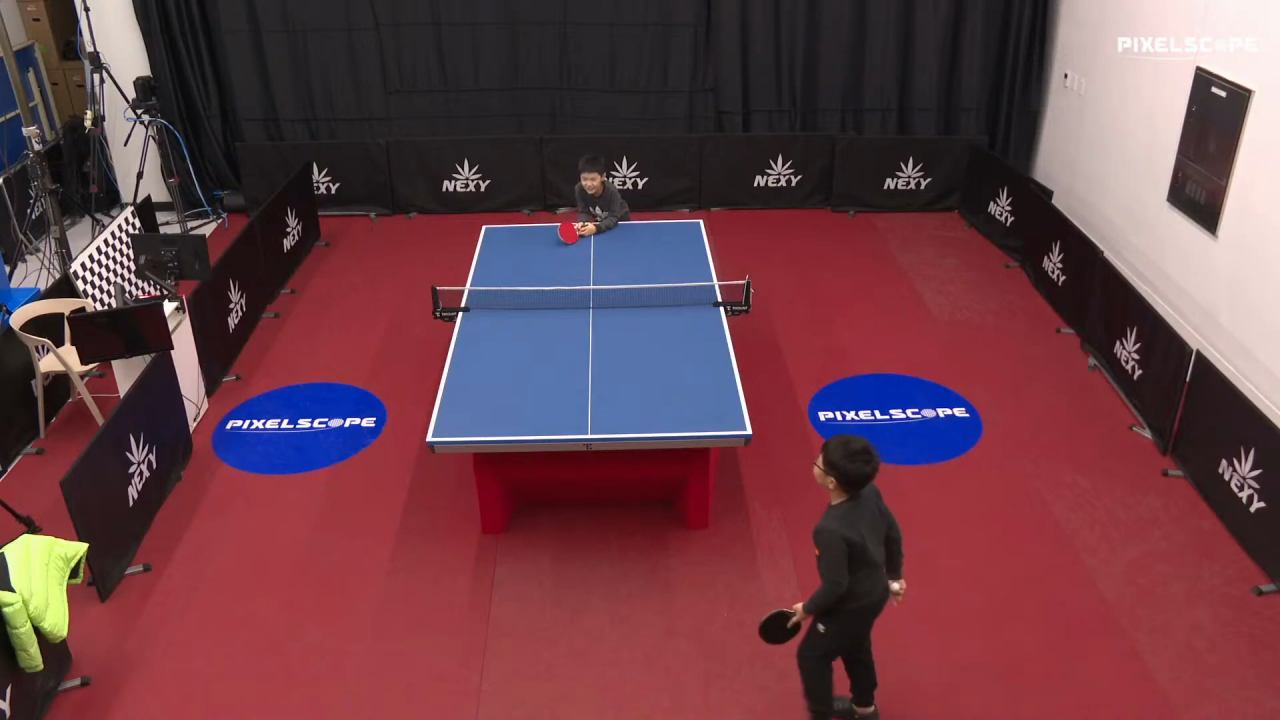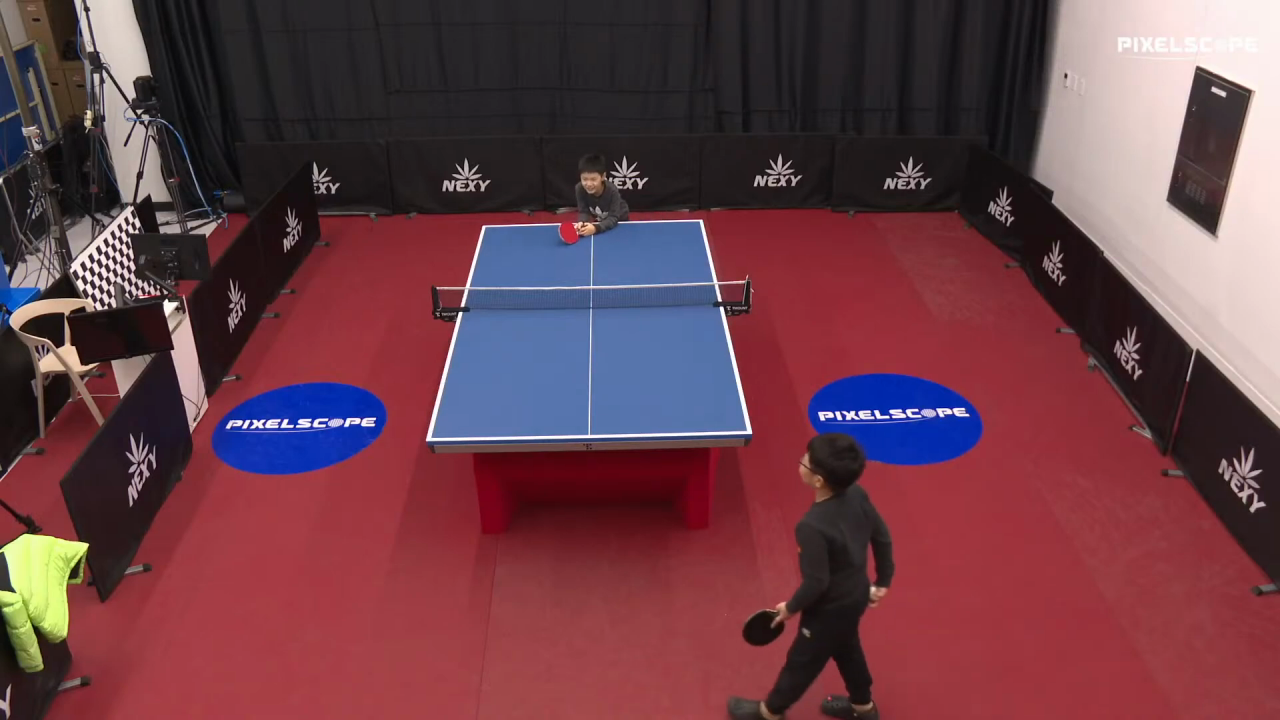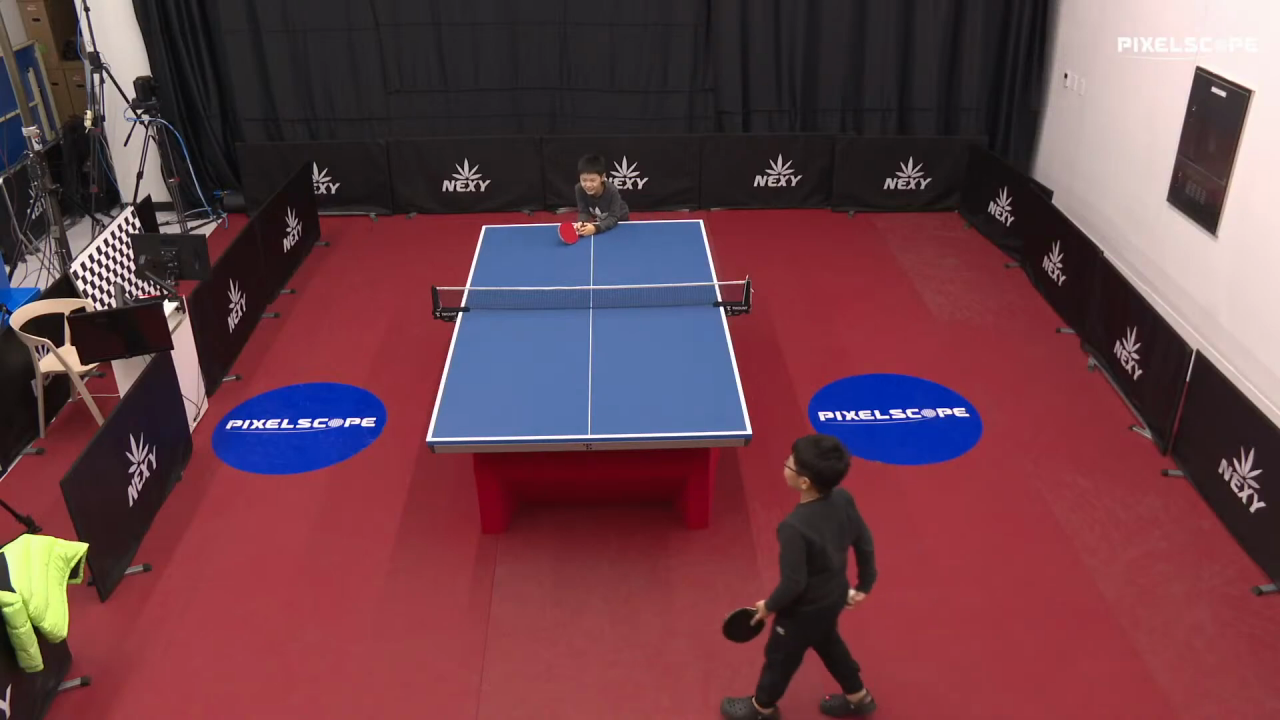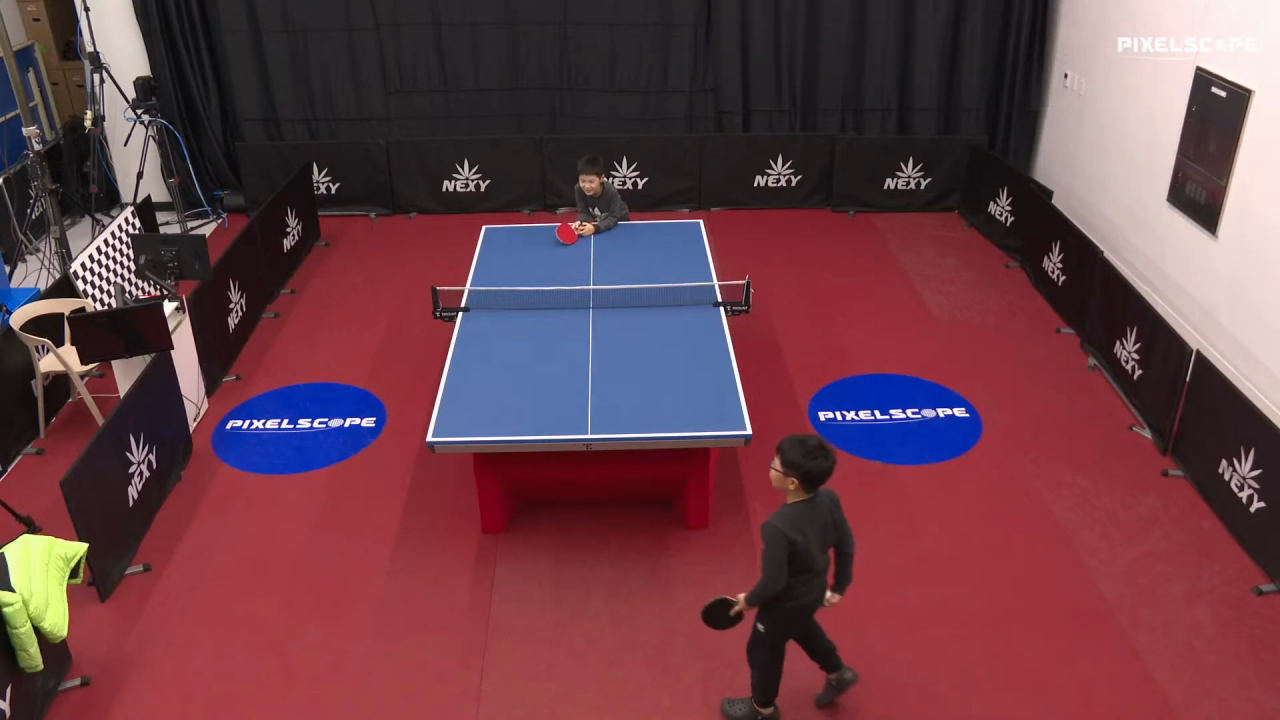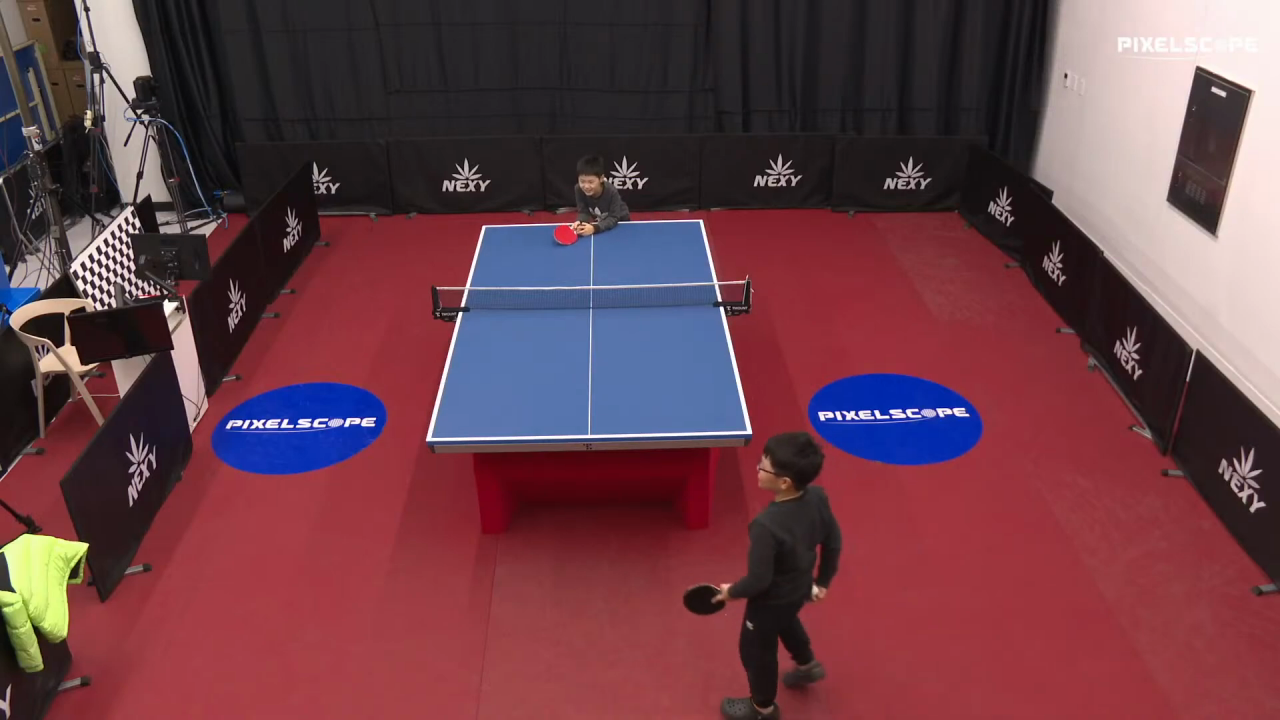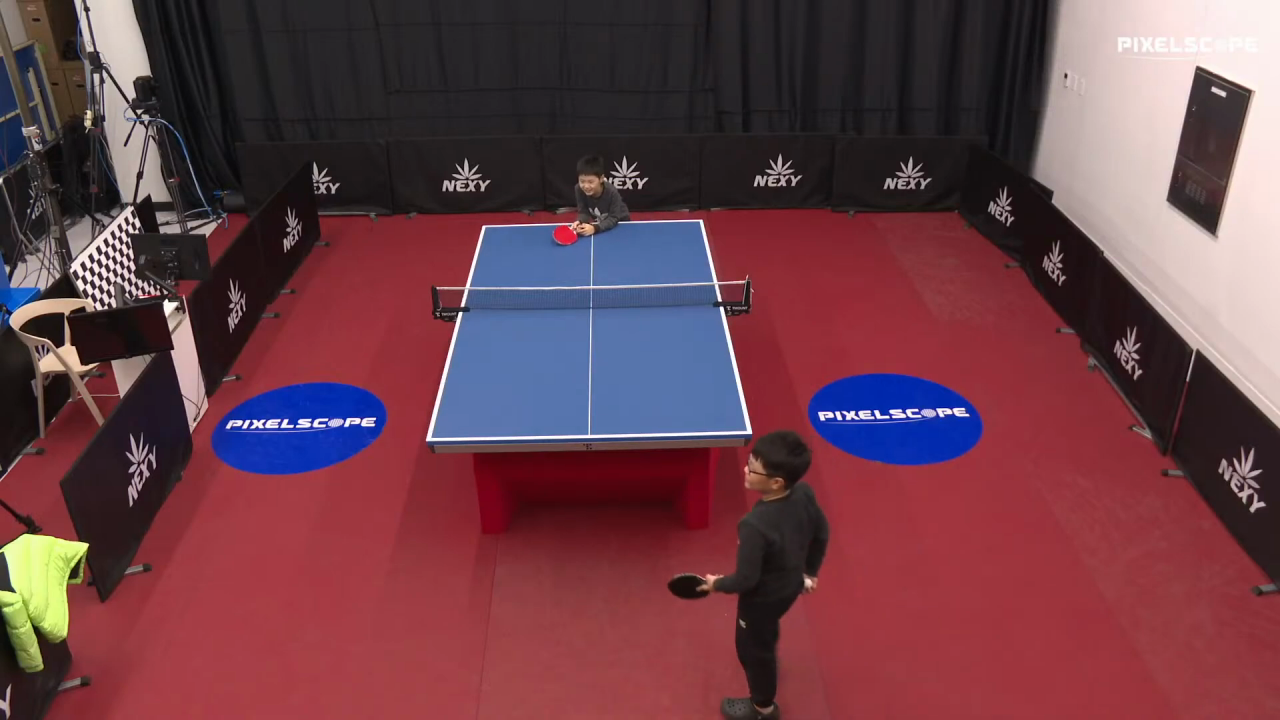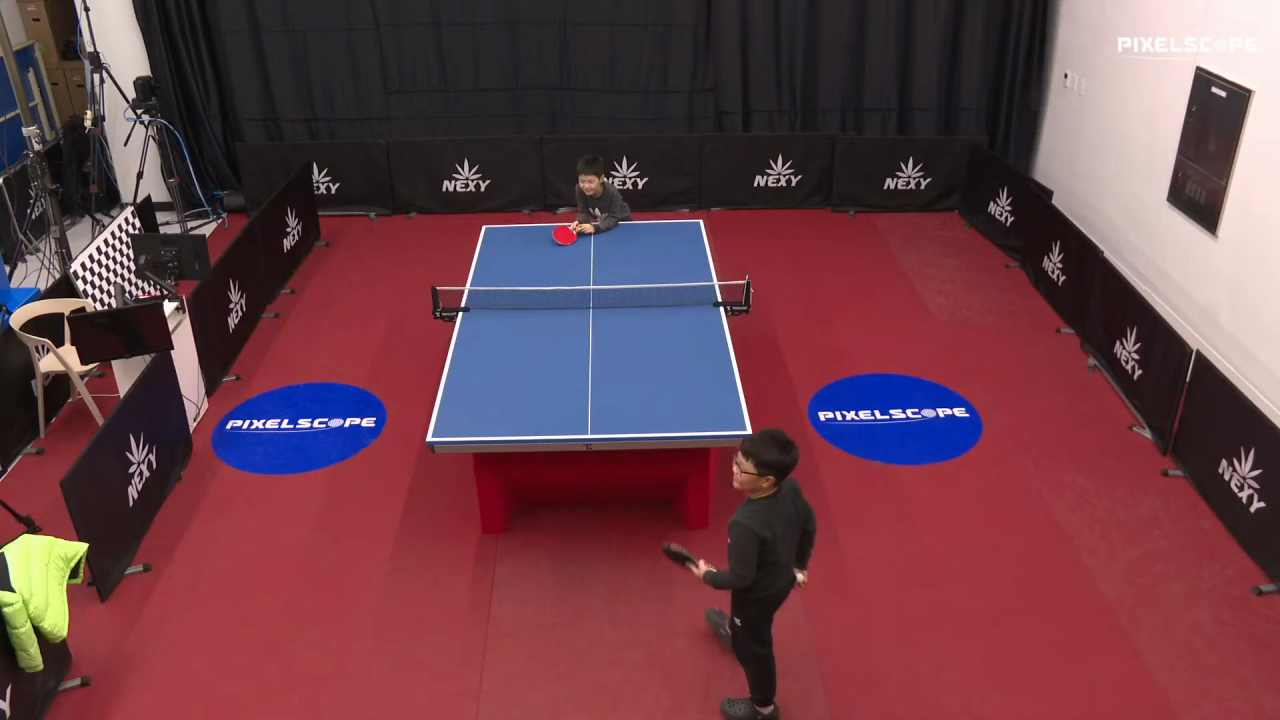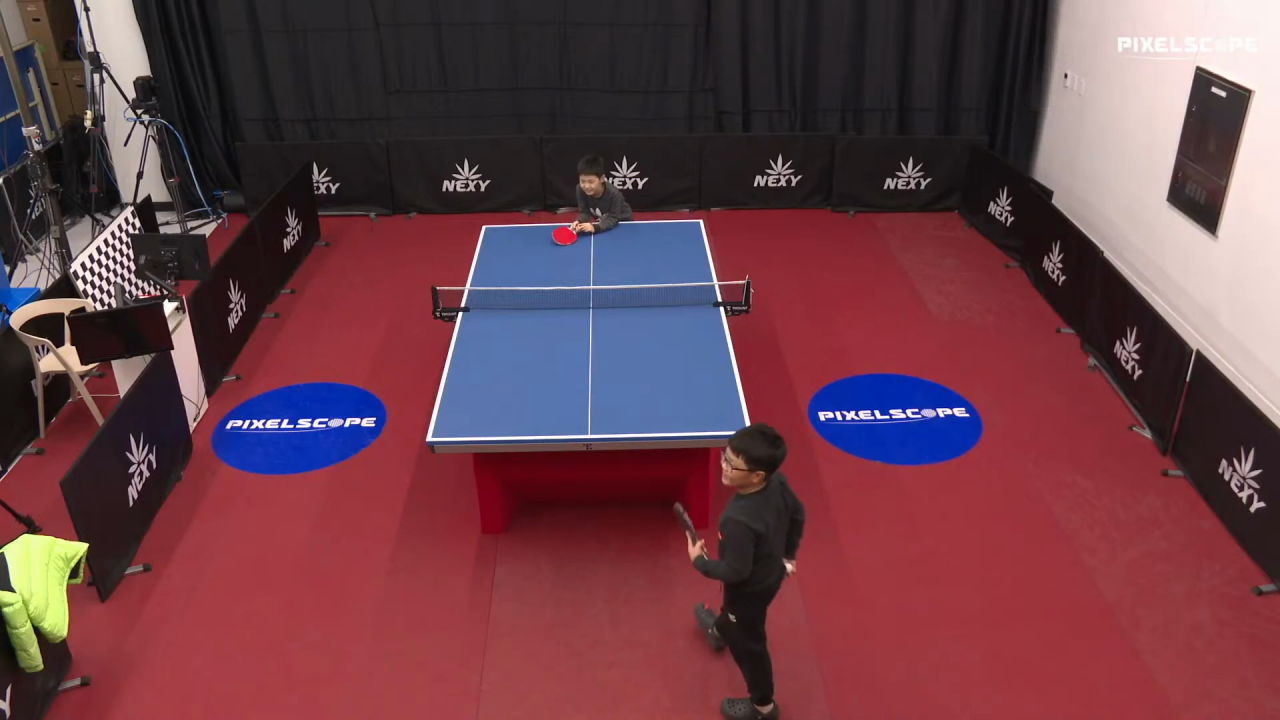
dt=0.1s
person 1, frame 1
left shoulder: (832, 531)
right shoulder: (870, 495)
left elbow: (835, 585)
right elbow: (893, 534)
left wrist: (808, 608)
right wrist: (892, 577)
left hip: (850, 607)
right hip: (874, 592)
left knee: (811, 658)
right knee: (857, 649)
person 1, frame 2
left shoulder: (814, 528)
right shoulder: (857, 496)
left elbow: (816, 583)
right elbow: (881, 537)
left wrist: (789, 608)
right wrist: (882, 581)
left hip: (829, 607)
right hip: (854, 595)
left knee: (803, 661)
right knee: (845, 647)
person 1, frame 3
left shoulder: (795, 528)
right shoulder: (843, 499)
left elbow: (794, 584)
right elbow: (865, 543)
left wrist: (768, 606)
right wrist: (863, 585)
left hip: (806, 607)
right hip: (833, 594)
left knee: (780, 656)
right knee: (827, 642)
person 1, frame 4
left shoulder: (779, 528)
right shoulder: (828, 500)
left elbow: (774, 582)
right elbow: (846, 545)
left wrist: (749, 600)
right wrist: (839, 585)
left hip: (786, 604)
right hip: (814, 591)
left knee: (762, 652)
right knee: (803, 631)
right ankle: (838, 673)
person 1, frame 5
left shoulder: (766, 526)
right shoulder: (817, 497)
left elbow: (758, 580)
right elbow: (833, 540)
left wrist: (732, 592)
right wrist: (822, 580)
left hip: (772, 599)
right hip: (801, 587)
left knee: (755, 650)
right knee: (787, 625)
right ankle: (807, 665)
person 1, frame 6
left shoulder: (755, 526)
right shoulder: (803, 493)
left elbow: (746, 579)
right elbow: (821, 533)
left wrist: (718, 585)
right wrist: (810, 571)
left hip: (763, 596)
right hip: (791, 584)
left knee: (752, 648)
right knee: (767, 623)
right ankle: (768, 659)
person 1, frame 7
left shoulder: (747, 524)
right shoulder: (790, 488)
left elbow: (740, 577)
right elbow: (809, 524)
left wrist: (708, 576)
right wrist: (800, 564)
left hip: (757, 593)
right hip: (781, 580)
left knee: (752, 646)
right ankle: (731, 630)
person 1, frame 8
left shoulder: (739, 520)
right shoulder: (778, 482)
left elbow: (735, 572)
right elbow: (797, 515)
left wrist: (700, 560)
right wrist: (788, 554)
left hip: (749, 587)
right hip: (772, 573)
left knee: (747, 643)
right ankle: (719, 630)
